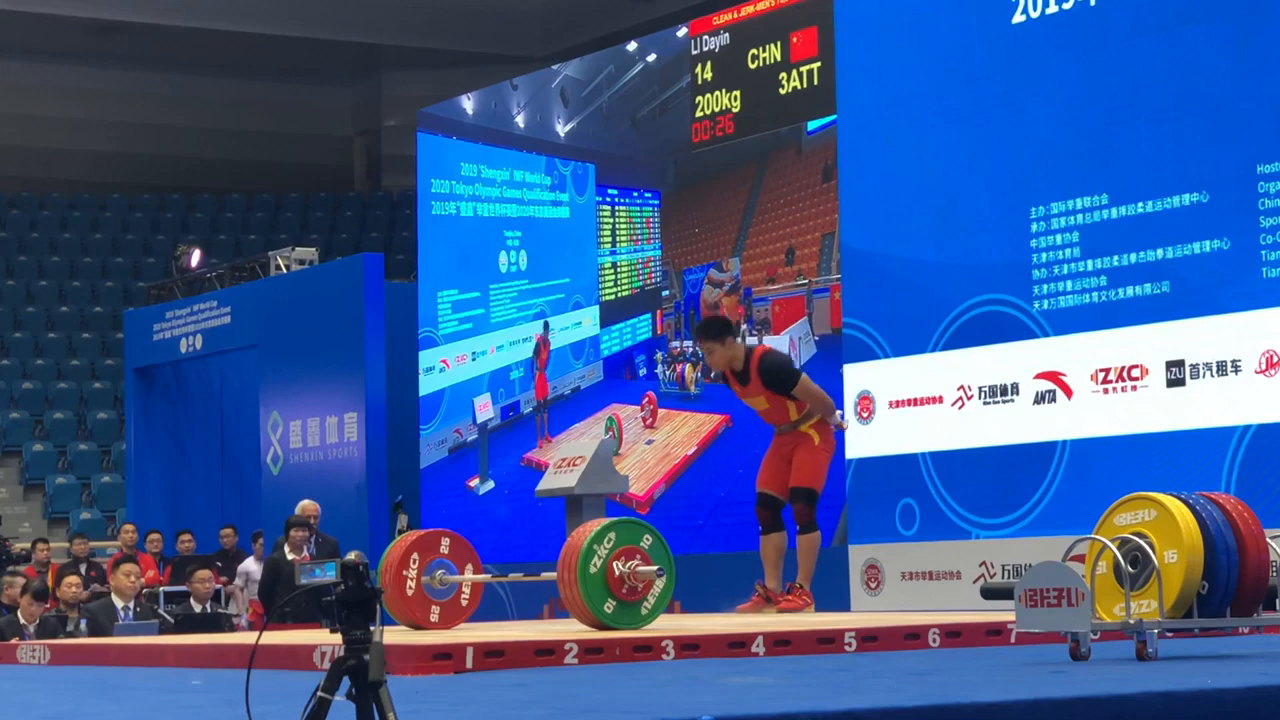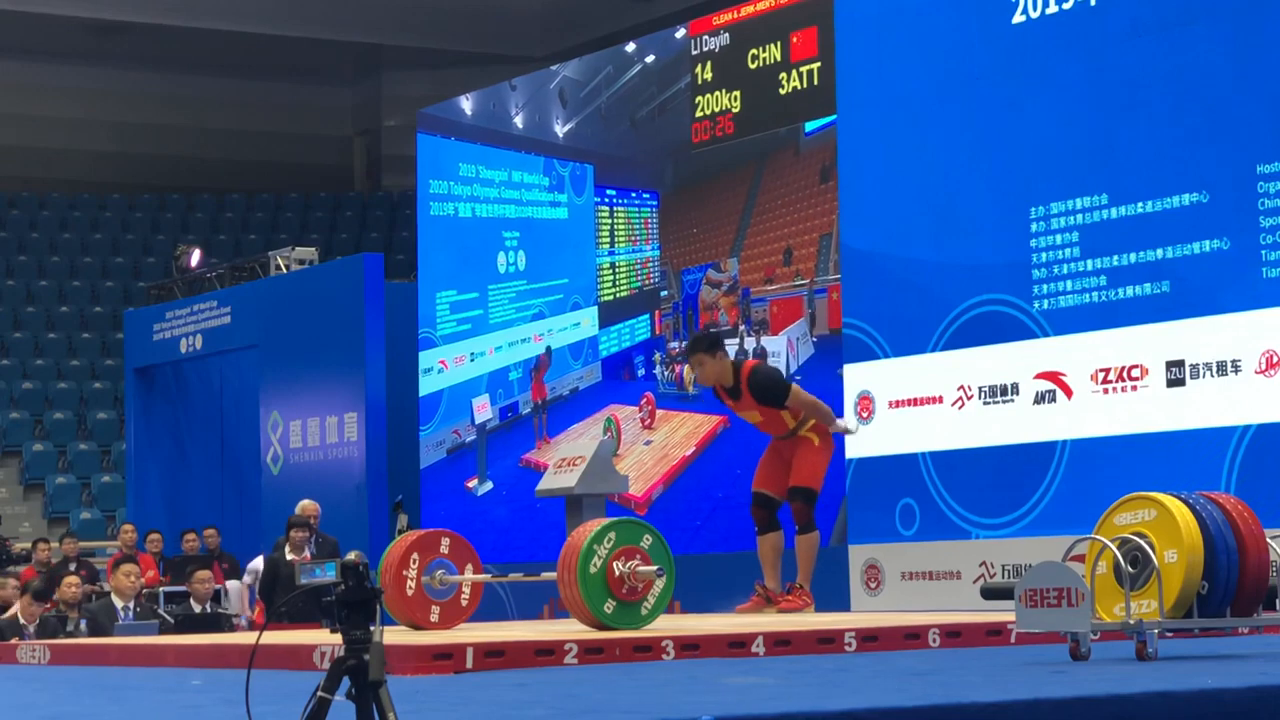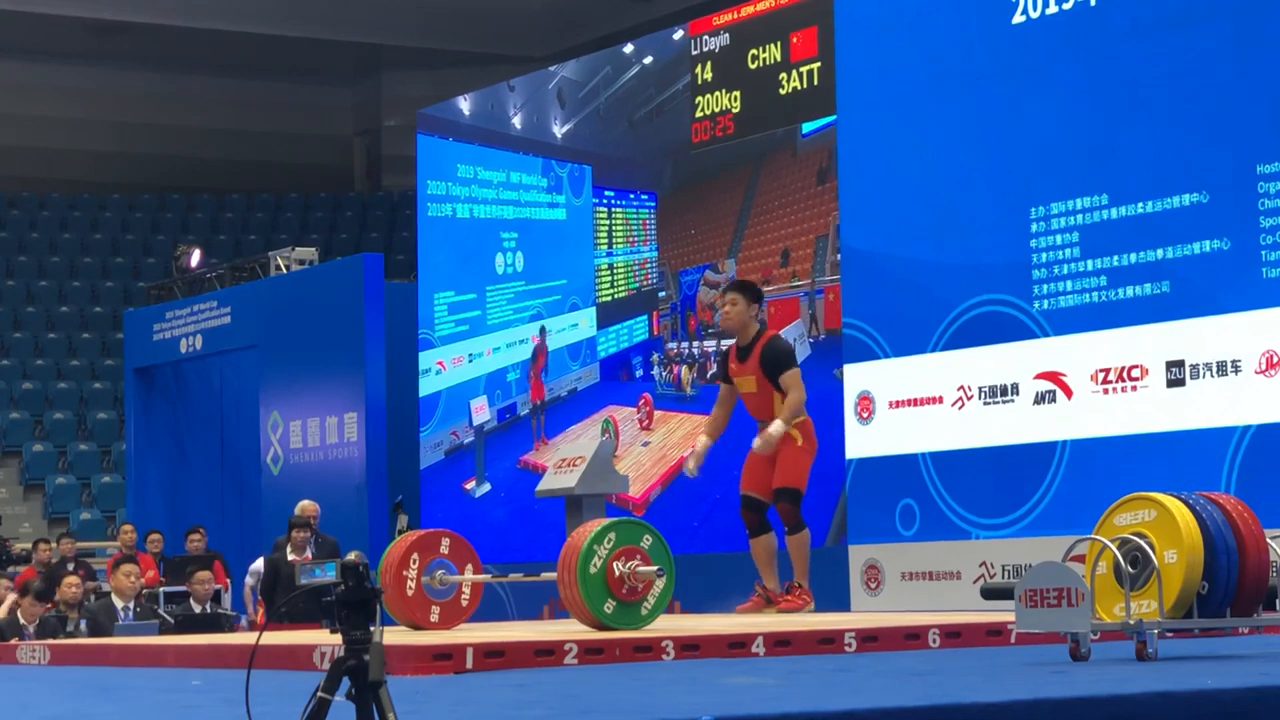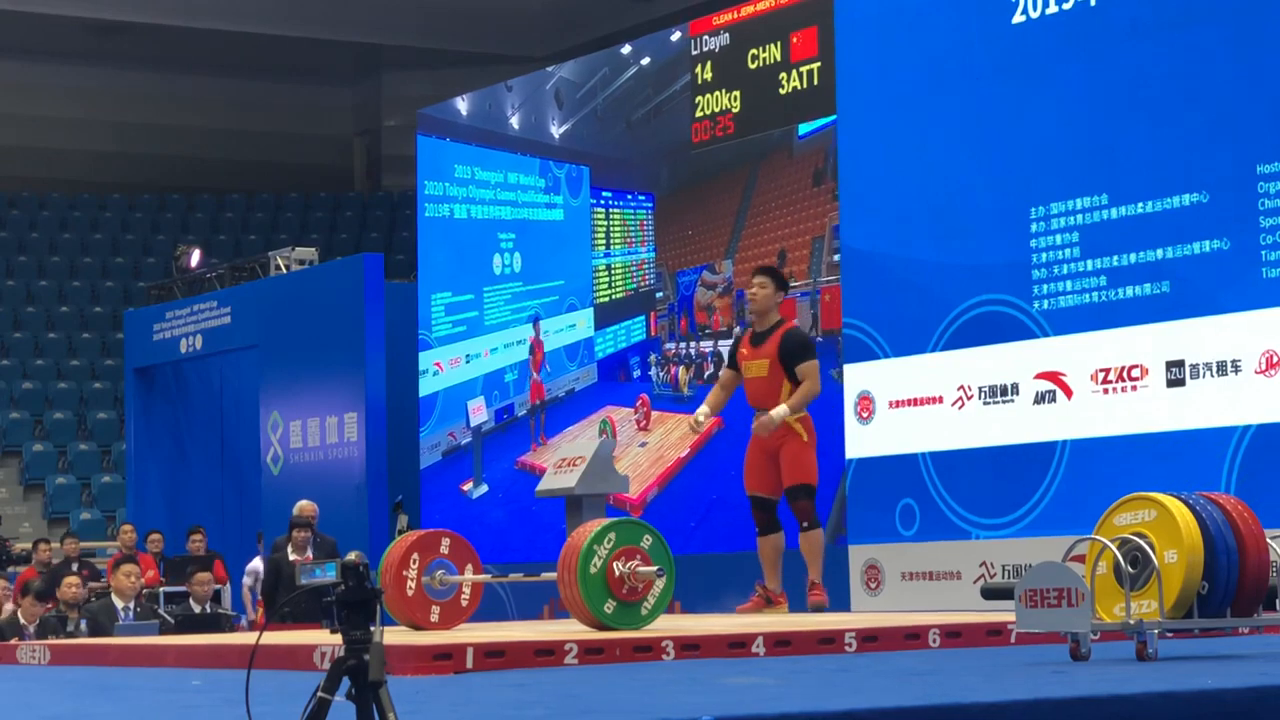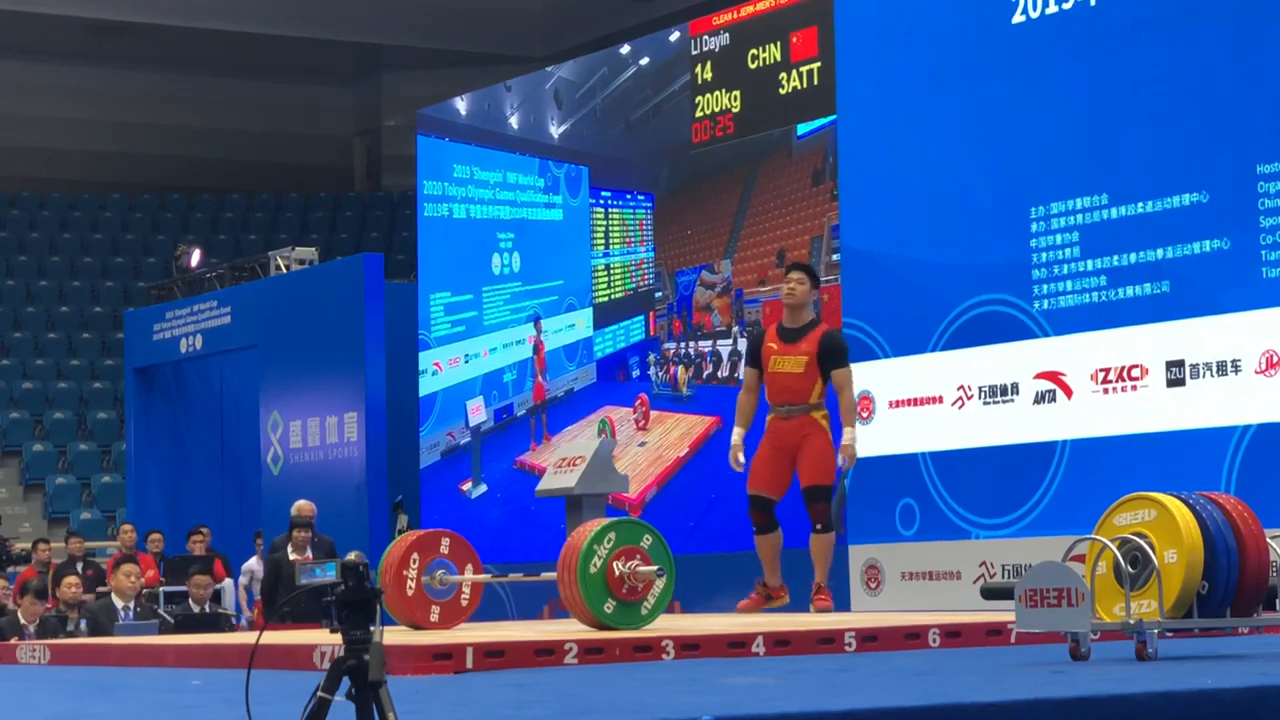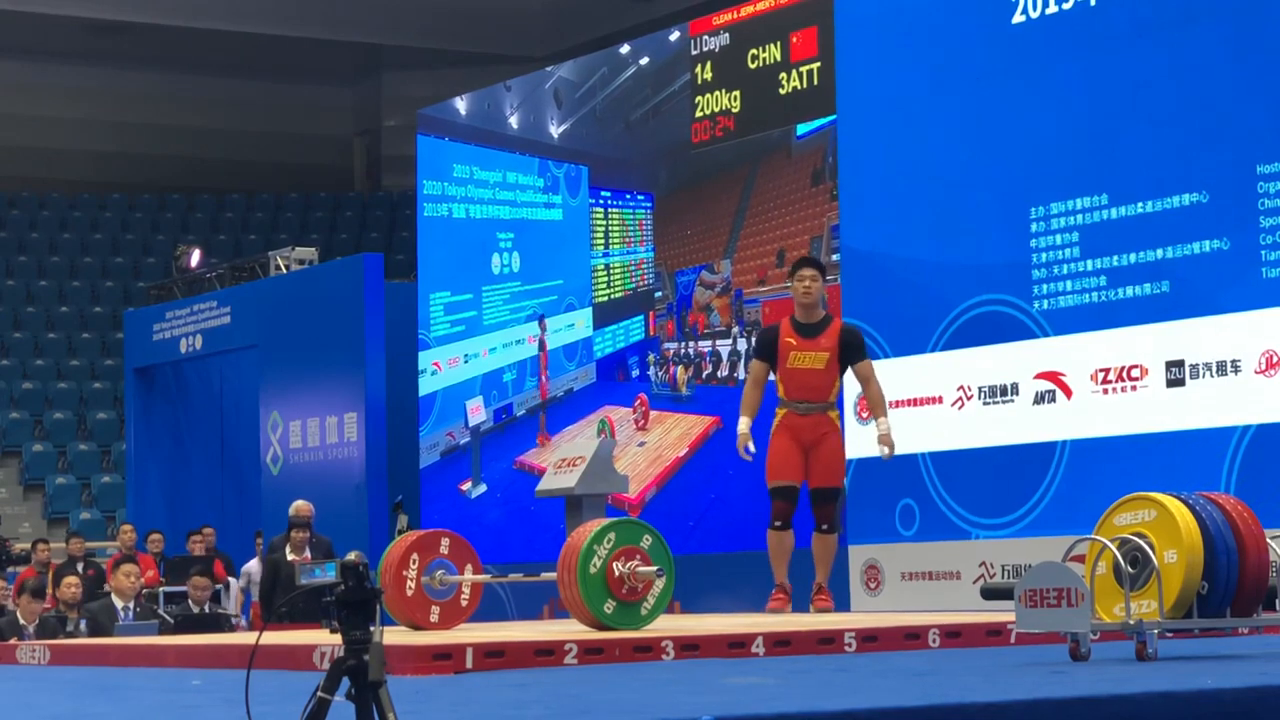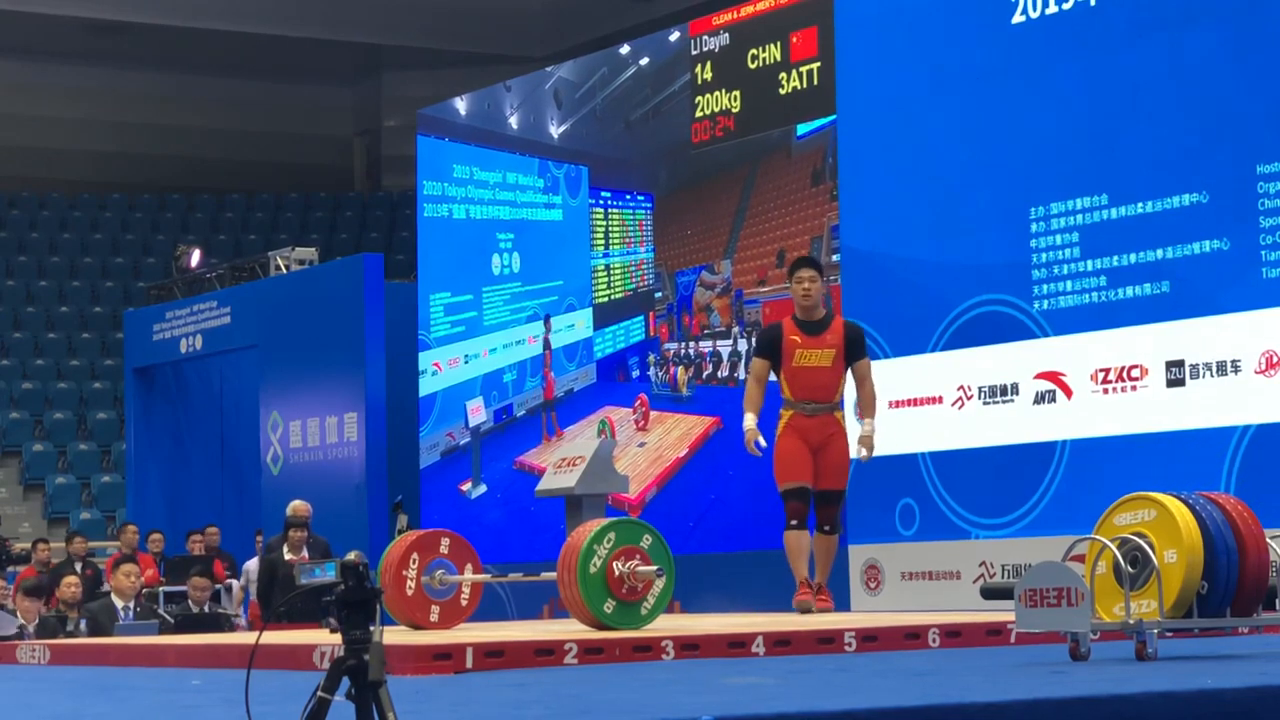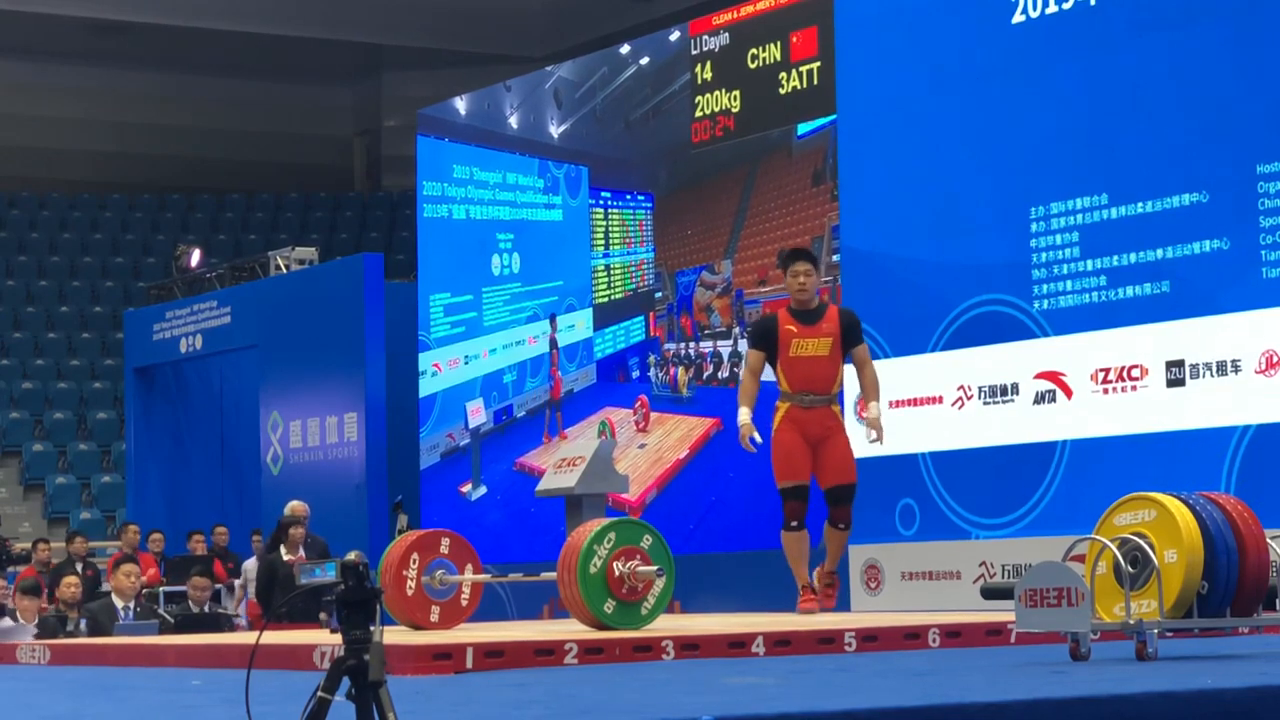
dt=0.3s
person 1, frame 1
left shoulder: (771, 364)
right shoulder: (728, 372)
left elbow: (816, 396)
left wrist: (833, 420)
left hip: (811, 433)
right hip: (782, 436)
left knee: (802, 507)
right knee: (765, 509)
left ankle: (803, 589)
right ankle: (771, 590)
person 1, frame 2
left shoulder: (761, 378)
right shoulder: (720, 388)
left elbow: (808, 403)
left wrist: (833, 425)
left hip: (809, 437)
right hip: (779, 441)
left knee: (800, 507)
right knee: (761, 510)
left ankle: (802, 592)
right ankle: (770, 592)
person 1, frame 3
left shoulder: (775, 347)
right shoulder: (730, 356)
left elbow: (797, 394)
right elbow: (723, 405)
left wrist: (777, 430)
right wrist: (703, 444)
left hip: (793, 433)
right hip: (765, 435)
left knee: (787, 506)
right knee: (751, 511)
left ankle: (801, 589)
right ankle: (771, 591)
person 1, frame 4
left shoulder: (794, 337)
right shoulder: (741, 343)
left elbow: (811, 384)
right elbow: (724, 386)
left wrist: (780, 414)
right wrist: (702, 412)
left hip: (793, 428)
right hip: (760, 432)
left knee: (802, 505)
right knee: (762, 512)
left ankle: (815, 585)
right ankle: (772, 593)
person 1, frame 5
left shoulder: (828, 339)
right shoulder: (761, 340)
left elbow: (845, 391)
right elbow: (749, 391)
left wrist: (848, 437)
right wrist: (737, 436)
left hip: (813, 427)
right hip: (775, 428)
left knee: (818, 508)
right knee: (758, 508)
left ankle: (820, 588)
right ankle: (772, 587)
person 1, frame 6
left shoulder: (845, 334)
right shoulder: (772, 335)
left elbow: (868, 382)
right elbow: (755, 382)
left wrist: (882, 426)
right wrist: (744, 425)
left hip: (826, 426)
right hip: (787, 426)
left knee: (825, 511)
right knee: (781, 507)
left ankle: (820, 588)
right ankle: (780, 587)
person 1, frame 7
left shoulder: (848, 332)
right shoulder: (773, 334)
left elbow: (864, 382)
right elbow: (756, 381)
left wrist: (867, 428)
right wrist: (750, 423)
left hip: (831, 427)
right hip: (792, 427)
left knee: (828, 512)
right knee: (796, 508)
left ankle: (821, 586)
right ankle: (803, 586)
person 1, frame 8
left shoulder: (844, 319)
right shoulder: (769, 324)
left elbow: (864, 365)
right elbow: (752, 373)
left wrist: (873, 409)
right wrist: (745, 417)
left hip: (830, 419)
right hip: (789, 420)
left knee: (842, 503)
right knee: (794, 506)
left ankle: (828, 573)
right ankle: (805, 588)
